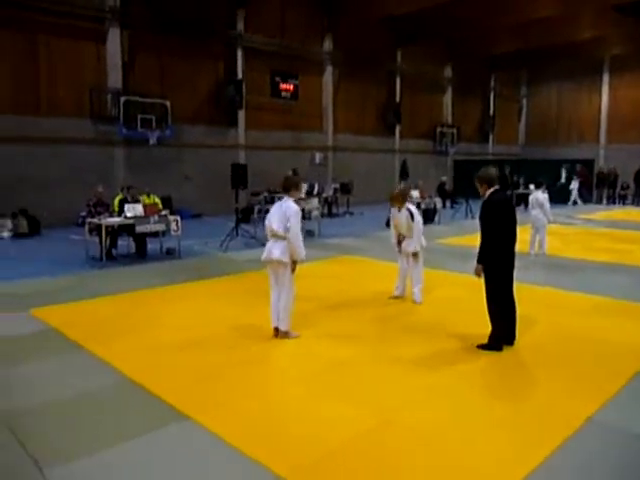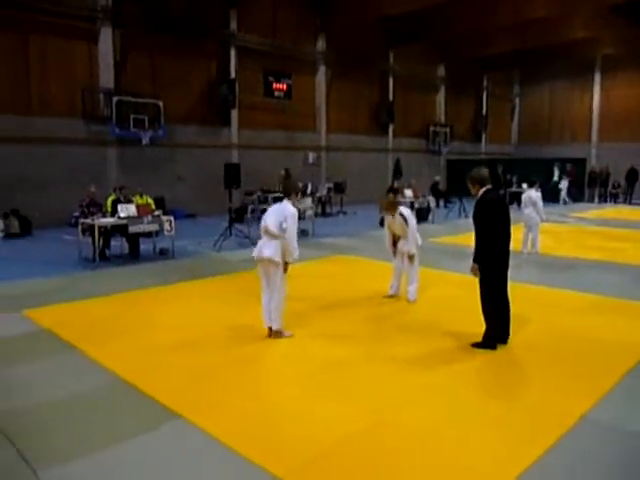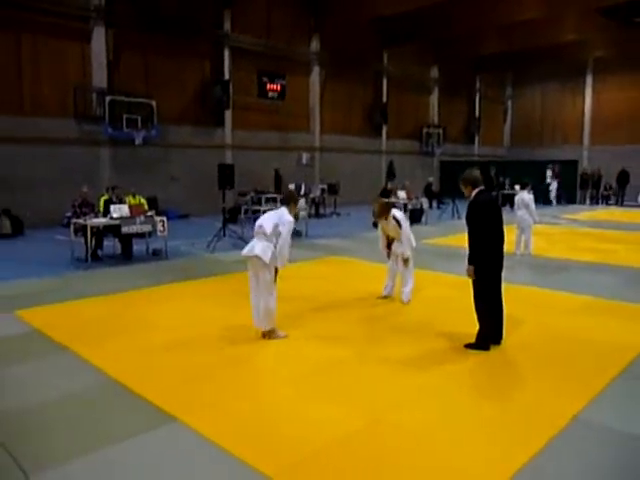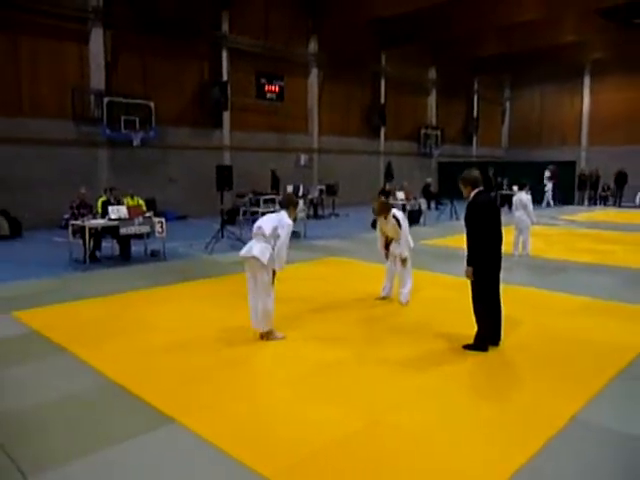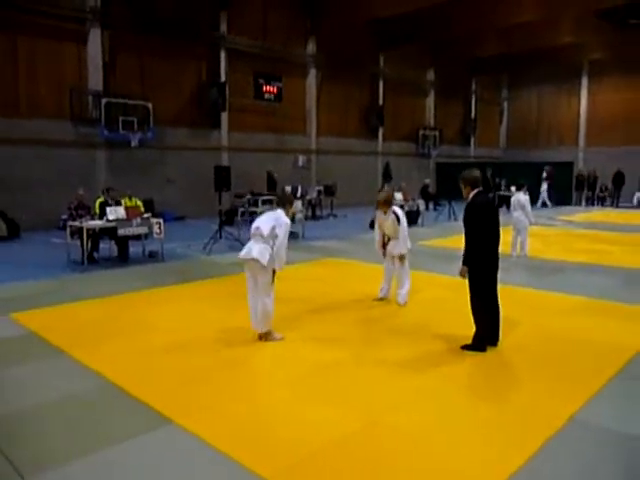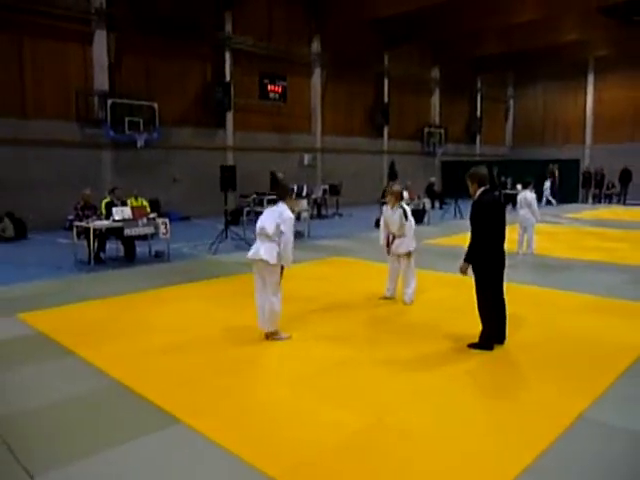
dt=0.1s
person 1, frame 1
left shoulder: (490, 203)
right shoulder: (506, 199)
left elbow: (487, 236)
left wrist: (481, 261)
left hip: (495, 258)
right hip: (507, 256)
left knee: (495, 299)
right knee: (506, 296)
left ankle: (496, 340)
right ankle: (508, 336)
person 1, frame 2
left shoulder: (483, 202)
right shoulder: (498, 197)
left elbow: (482, 235)
left wrist: (476, 261)
left hip: (489, 258)
right hip: (502, 254)
left knee: (489, 298)
right knee: (500, 294)
left ankle: (491, 339)
right ankle: (502, 335)
person 1, frame 3
left shoulder: (476, 203)
right shoulder: (491, 199)
left elbow: (476, 236)
left wrist: (471, 262)
left hip: (483, 258)
right hip: (496, 255)
left knee: (483, 298)
right knee: (494, 295)
left ankle: (484, 339)
right ankle: (496, 335)
person 1, frame 4
left shoulder: (475, 204)
right shoulder: (490, 200)
left elbow: (474, 237)
left wrist: (470, 264)
left hip: (482, 260)
right hip: (494, 257)
left knee: (481, 300)
right knee: (492, 297)
left ankle: (482, 340)
right ankle: (494, 337)
person 1, frame 5
left shoulder: (474, 205)
right shoulder: (489, 201)
left elbow: (472, 238)
left wrist: (466, 263)
left hip: (479, 260)
right hip: (491, 257)
left knee: (479, 300)
right knee: (490, 297)
left ankle: (481, 341)
right ankle: (492, 337)
person 1, frame 6
left shoulder: (480, 203)
right shoulder: (495, 199)
left elbow: (477, 236)
left wrist: (467, 260)
left hip: (485, 259)
right hip: (497, 256)
left knee: (485, 299)
right knee: (496, 295)
left ankle: (487, 339)
right ankle: (498, 335)
person 2, frame 1
left shoulder: (276, 206)
right shoulder: (293, 209)
right elbow: (294, 236)
right wrist: (296, 258)
left hip: (271, 250)
right hip: (284, 252)
left knee: (275, 289)
right knee: (286, 291)
left ankle: (276, 327)
right ankle: (284, 329)
person 2, frame 2
left shoulder: (274, 208)
right shoulder: (291, 211)
right elbow: (289, 238)
right wrist: (288, 260)
left hip: (262, 249)
right hip: (274, 251)
left knee: (268, 290)
right knee: (278, 291)
left ankle: (271, 327)
right ankle: (277, 329)
person 2, frame 3
left shoulder: (272, 214)
right shoulder: (288, 219)
right elbow: (283, 244)
right wrist: (278, 265)
left hip: (253, 249)
right hip: (264, 252)
left knee: (257, 292)
right knee: (267, 293)
left ankle: (263, 327)
right ankle: (269, 329)
person 2, frame 4
left shoulder: (270, 216)
right shoulder: (287, 222)
right elbow: (281, 247)
right wrist: (276, 267)
left hip: (251, 250)
right hip: (262, 253)
left knee: (255, 293)
right knee: (265, 294)
left ankle: (262, 330)
right ankle: (268, 331)
person 2, frame 5
left shoulder: (267, 215)
right shoulder: (284, 221)
right elbow: (280, 246)
right wrist: (275, 268)
left hip: (250, 252)
right hip: (262, 255)
left knee: (254, 294)
right knee: (265, 295)
left ankle: (260, 330)
right ankle: (266, 331)
person 2, frame 6
left shoulder: (269, 211)
right shoulder: (288, 215)
right elbow: (286, 242)
right wrist: (284, 264)
left hip: (257, 251)
right hip: (270, 253)
left knee: (261, 292)
right knee: (273, 294)
left ankle: (267, 328)
right ankle: (273, 331)
person 3, frame 1
left shoulder: (411, 211)
right shoulder: (394, 210)
left elbow: (417, 230)
right elbow: (393, 227)
left wrist: (416, 248)
right wrist: (397, 242)
left hip: (413, 241)
right hip: (403, 240)
left knee: (415, 269)
right knee: (402, 267)
left ankle: (417, 296)
right ankle: (399, 292)
person 3, frame 2
left shoulder: (404, 214)
right shoulder: (388, 215)
left elbow: (411, 233)
right elbow: (389, 231)
left wrist: (411, 251)
right wrist: (391, 247)
left hip: (410, 242)
right hip: (398, 242)
left knee: (411, 268)
right knee: (397, 266)
left ankle: (411, 294)
right ankle: (394, 291)
person 3, frame 3
left shoulder: (398, 218)
right shoulder: (381, 218)
left elbow: (405, 236)
right elbow: (382, 233)
left wrist: (405, 254)
right wrist: (385, 249)
left hip: (404, 244)
right hip: (393, 243)
left knee: (405, 270)
right knee: (392, 268)
left ankle: (405, 296)
right ankle: (387, 292)
person 3, frame 4
left shoulder: (397, 217)
right shoulder: (380, 217)
left elbow: (404, 236)
right elbow: (380, 233)
left wrist: (404, 254)
right wrist: (383, 248)
left hip: (402, 245)
right hip: (391, 243)
left knee: (404, 271)
right knee: (390, 269)
left ankle: (404, 297)
right ankle: (386, 293)
person 3, frame 5
left shoulder: (397, 214)
right shoulder: (379, 213)
left elbow: (403, 233)
right elbow: (378, 231)
left wrist: (402, 251)
right wrist: (380, 247)
left hip: (399, 243)
right hip: (388, 244)
left knee: (402, 271)
right knee: (387, 269)
left ankle: (402, 297)
right ankle: (384, 293)
person 3, frame 6
left shoulder: (404, 210)
right shoulder: (385, 208)
left elbow: (410, 229)
right elbow: (383, 226)
left wrist: (409, 248)
right wrist: (384, 242)
left hip: (404, 242)
right hip: (393, 242)
left knee: (407, 270)
right knee: (393, 269)
left ankle: (408, 296)
right ankle: (390, 293)
